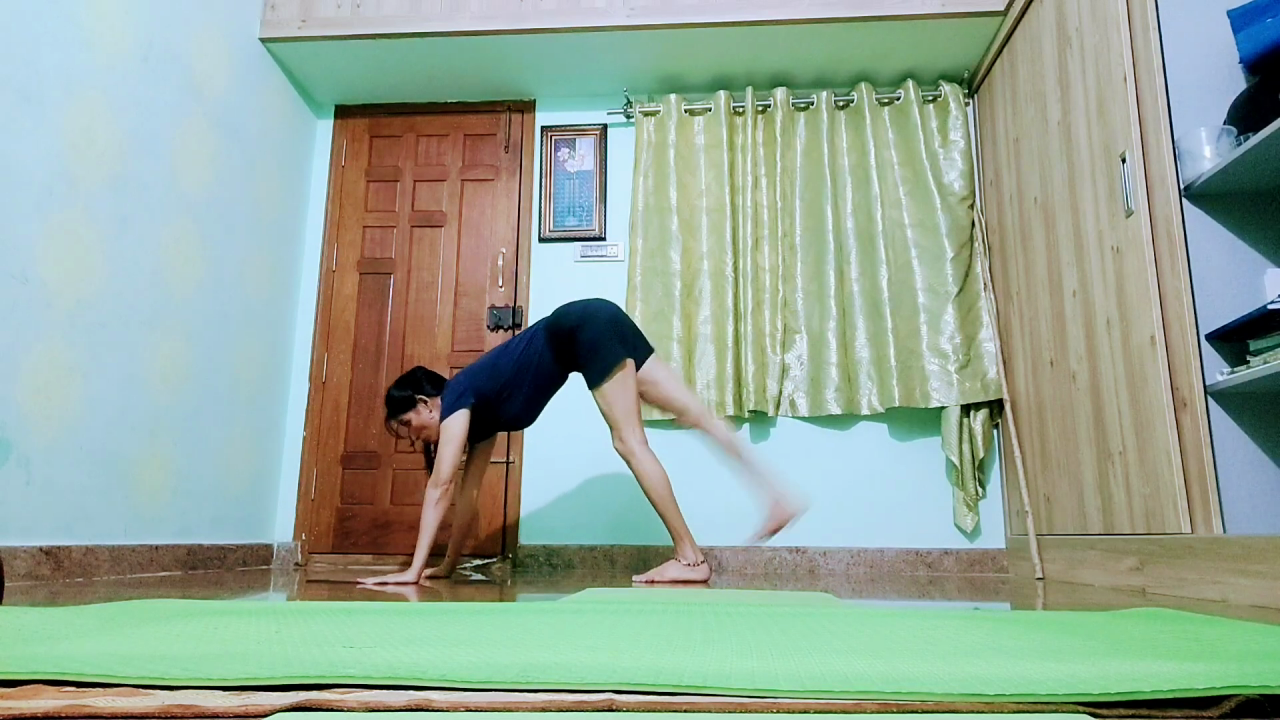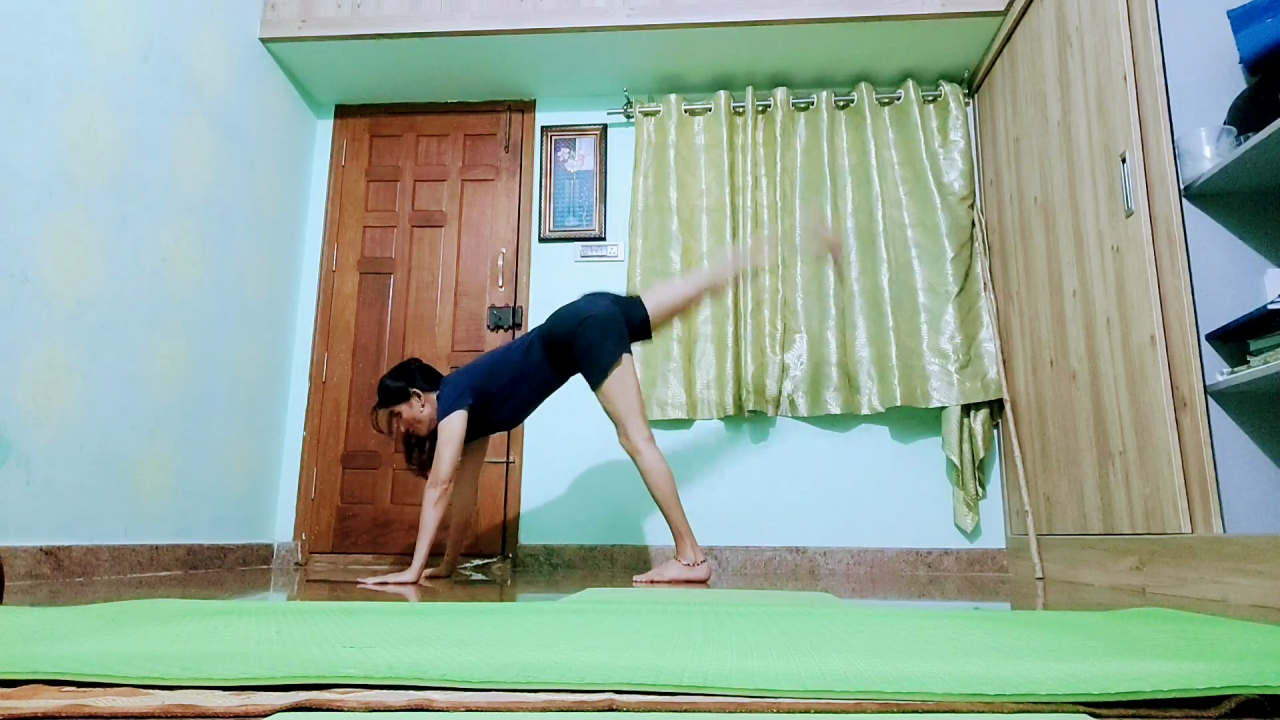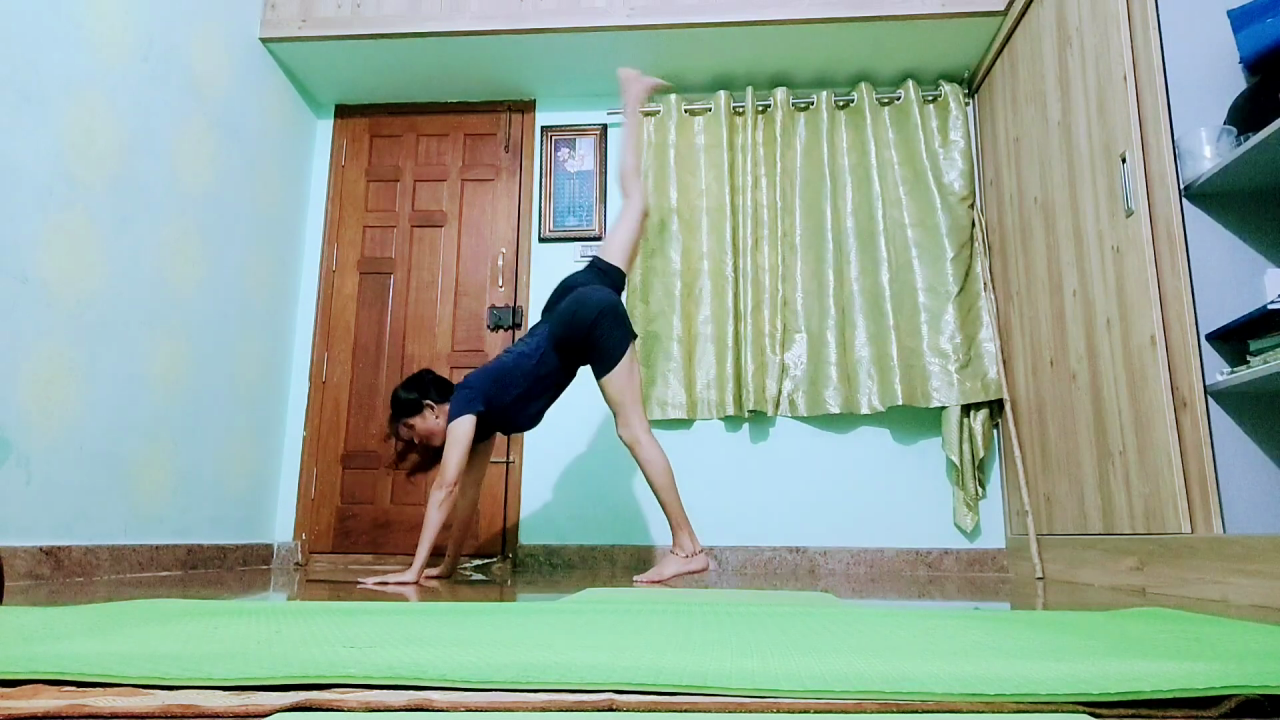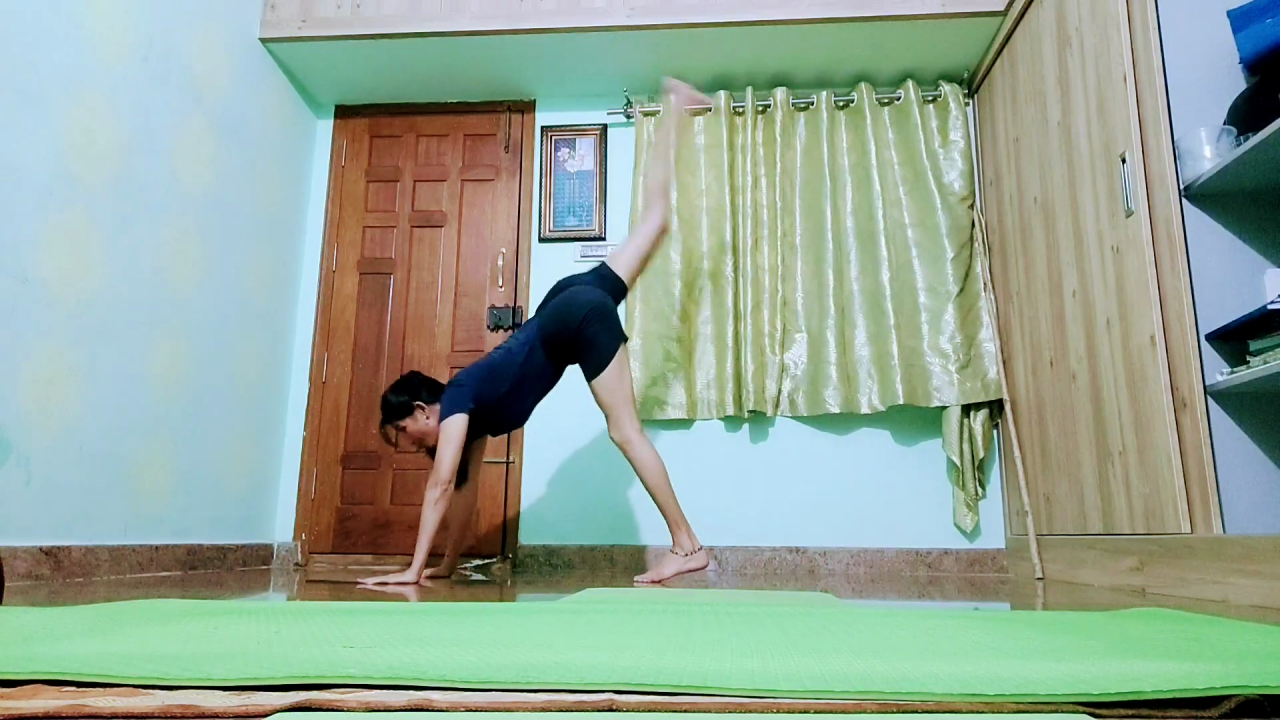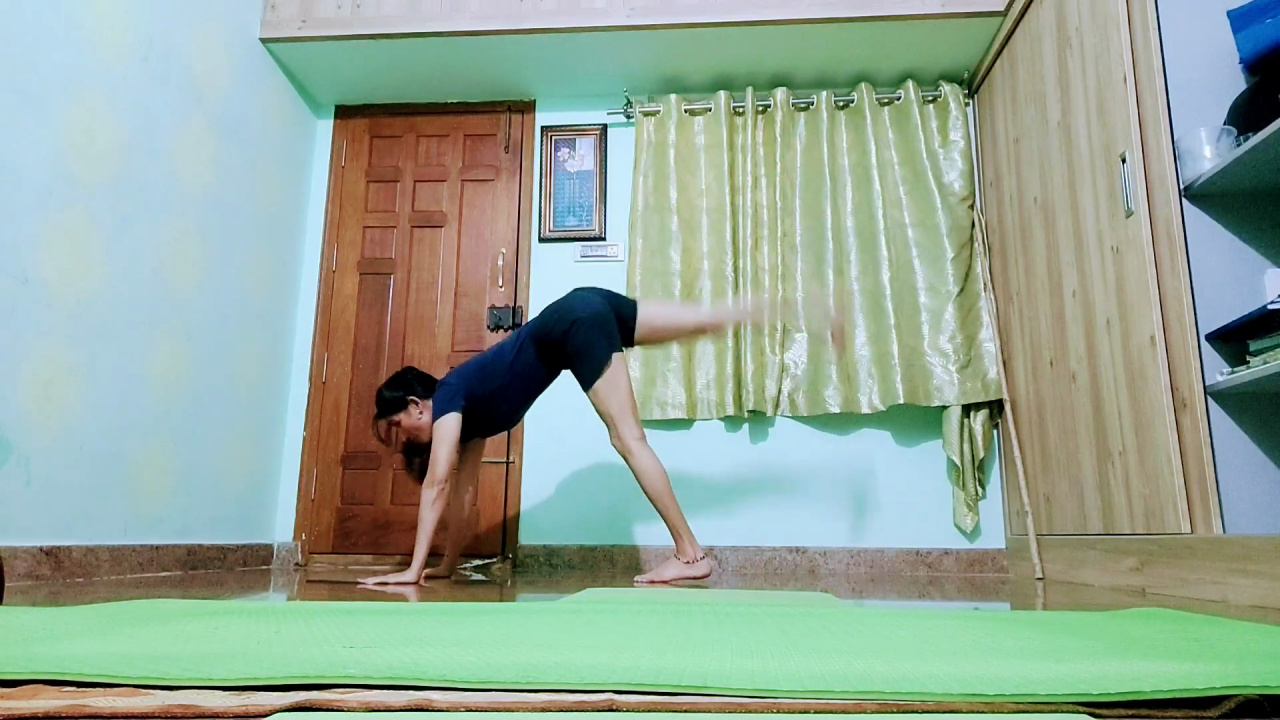
dt=0.2s
person 1, frame 1
left shoulder: (454, 403)
right shoulder: (475, 413)
left elbow: (442, 487)
right elbow: (467, 488)
left wrist: (412, 567)
right wrist: (449, 563)
left hip: (586, 328)
right hip: (586, 325)
left knee: (631, 443)
right knee: (693, 410)
left ankle: (689, 557)
right ankle: (775, 496)
person 1, frame 2
left shoulder: (452, 399)
right shoulder: (469, 413)
left elbow: (440, 483)
right elbow: (464, 491)
left wrist: (416, 567)
right wrist: (450, 561)
left hip: (586, 329)
right hip: (588, 324)
left knee: (637, 439)
right knee: (707, 281)
left ankle: (692, 556)
person 1, frame 3
left shoulder: (465, 404)
right shoulder: (480, 409)
left elbow: (447, 487)
right elbow: (469, 487)
left wrist: (416, 569)
right wrist: (449, 564)
left hip: (590, 319)
right hip: (579, 307)
left knee: (633, 430)
right knee: (634, 202)
left ankle: (686, 548)
person 1, frame 4
left shoulder: (458, 406)
right shoulder: (459, 407)
left elbow: (441, 486)
right elbow: (462, 483)
left wrist: (415, 569)
right wrist: (447, 562)
left hip: (579, 318)
right hip: (579, 305)
left knee: (626, 431)
right knee: (652, 223)
left ankle: (685, 547)
person 1, frame 5
left shoulder: (446, 401)
right shoulder: (462, 405)
left elbow: (436, 486)
right elbow: (462, 487)
left wrist: (415, 569)
right wrist: (449, 562)
left hip: (578, 324)
right hip: (582, 312)
left knee: (628, 439)
right knee: (714, 320)
left ankle: (690, 554)
